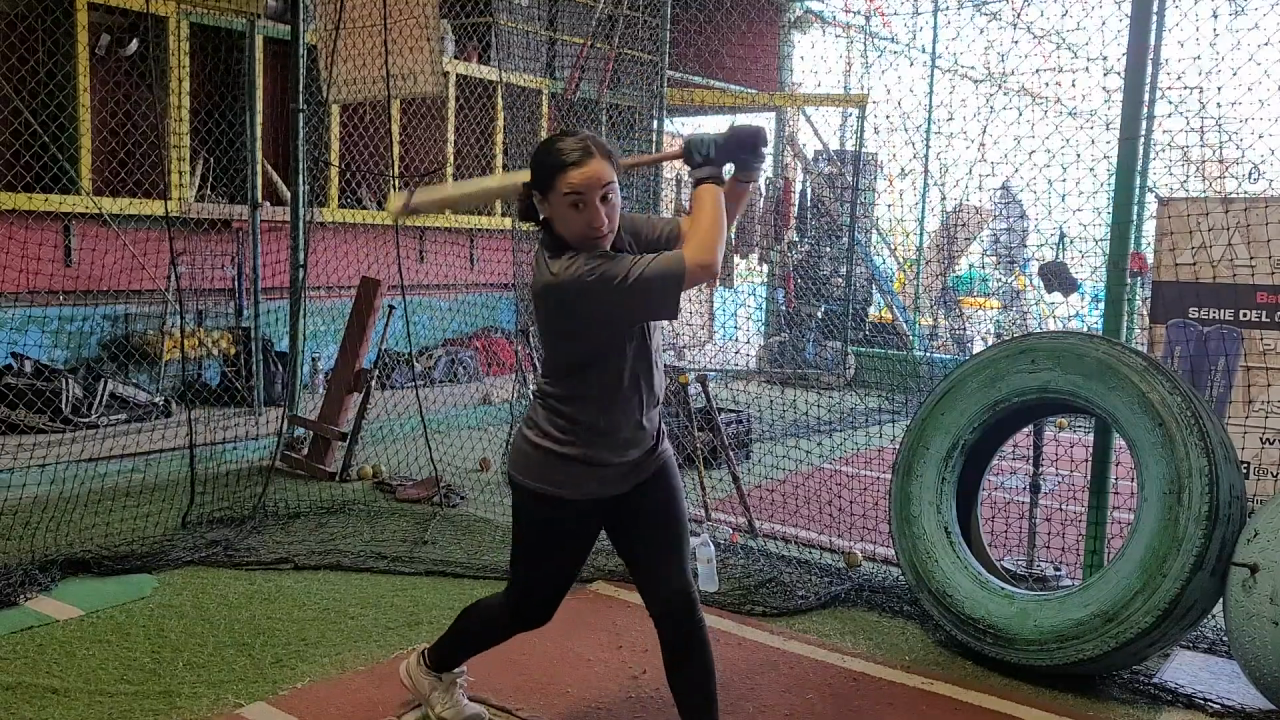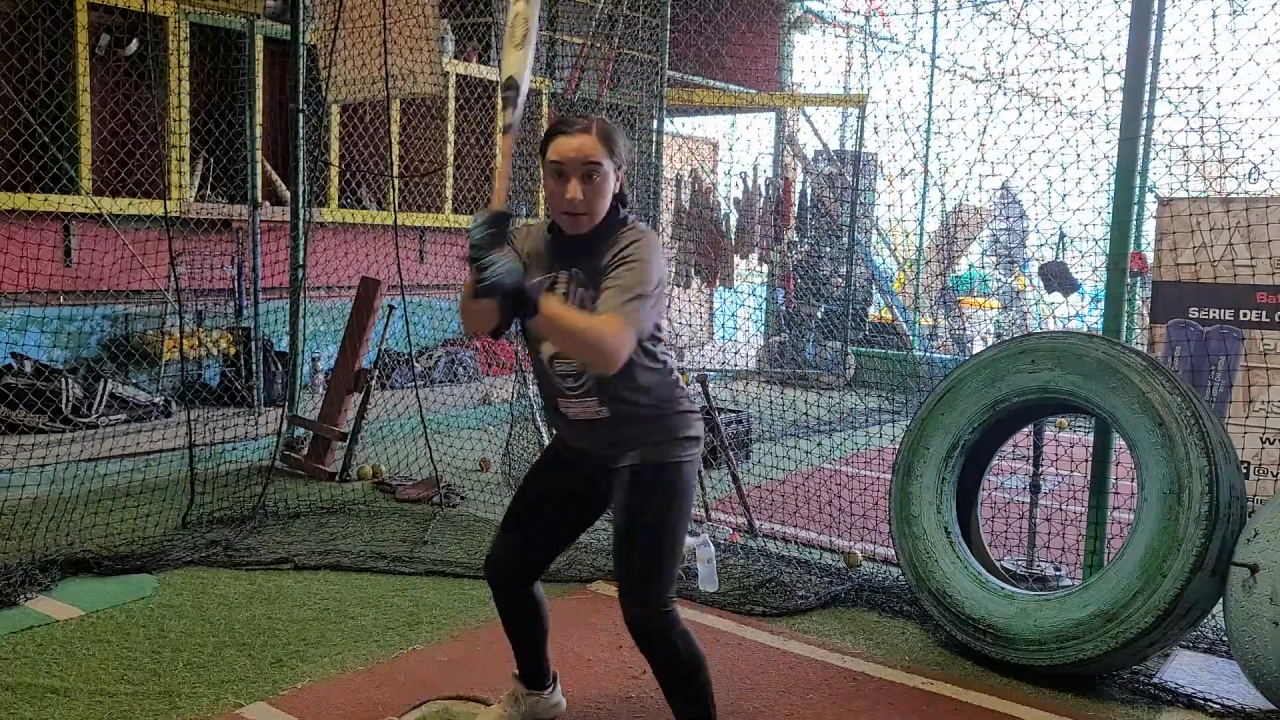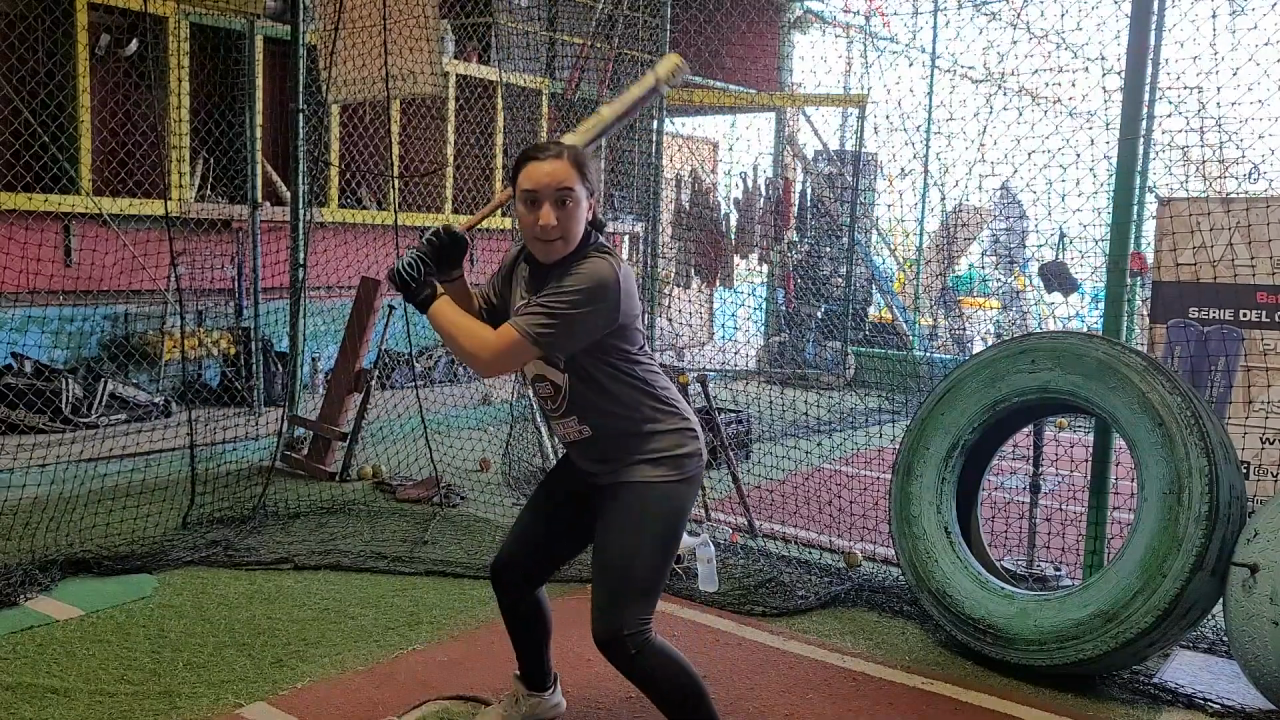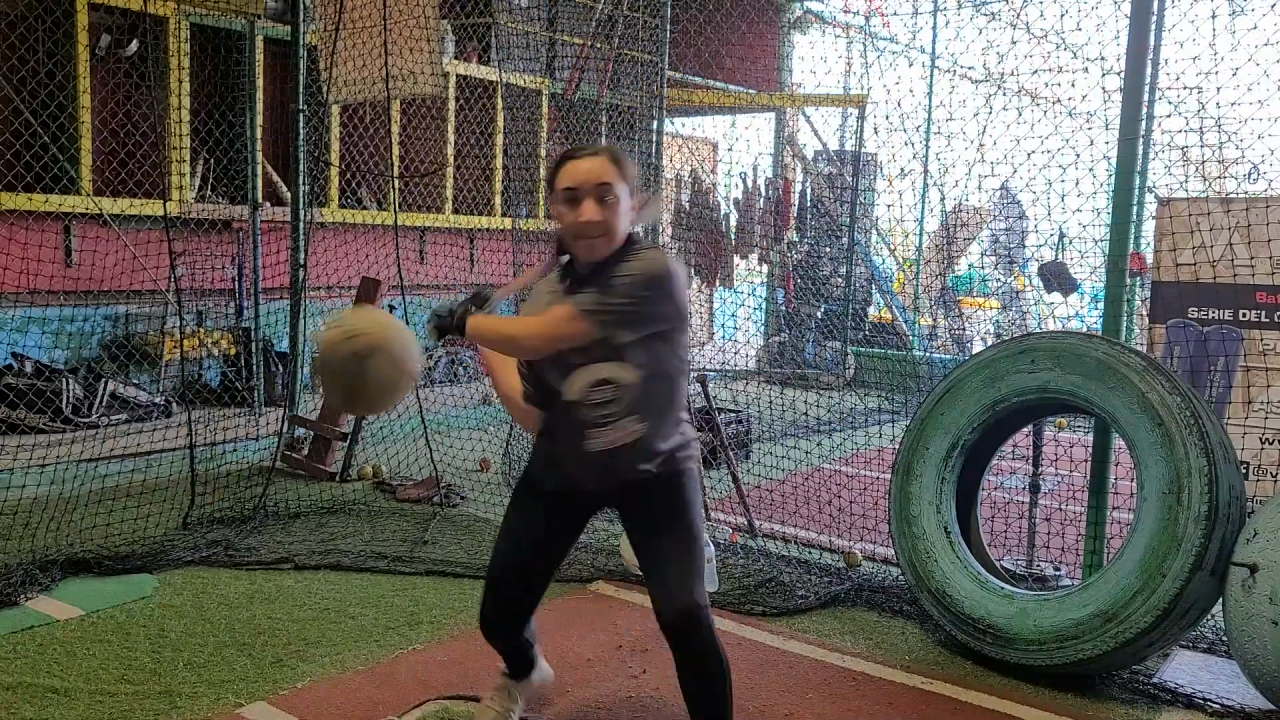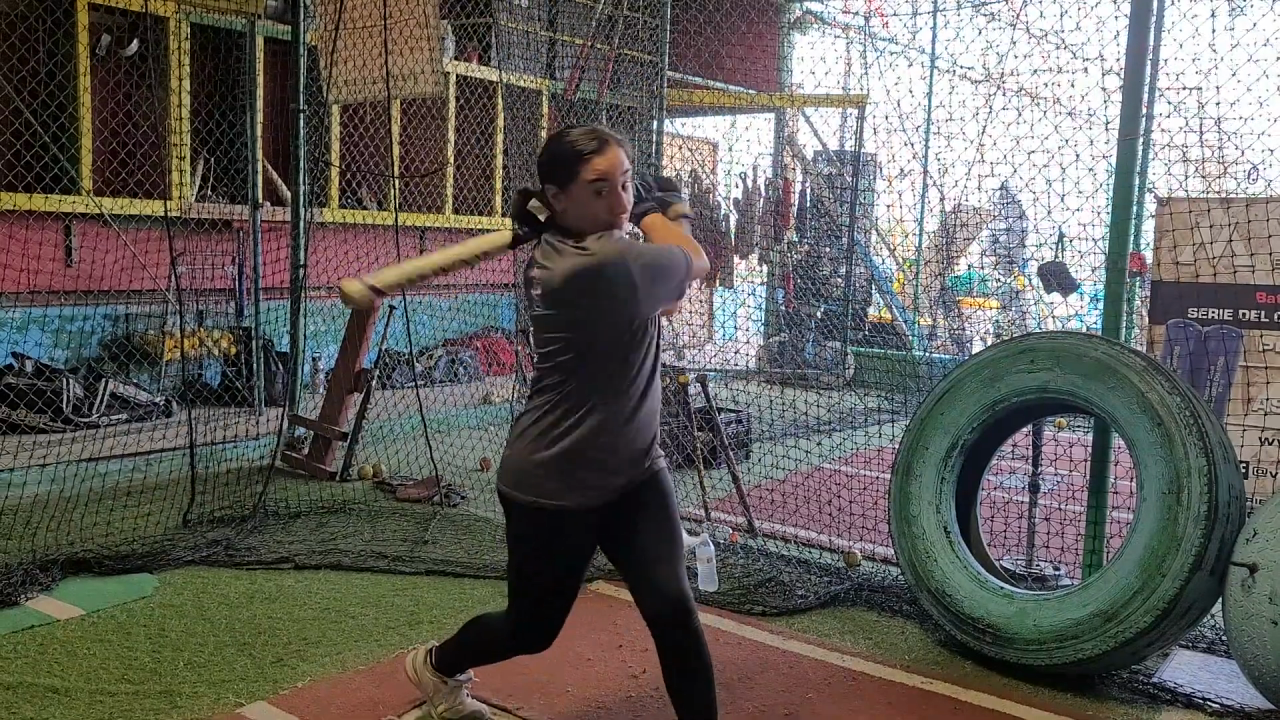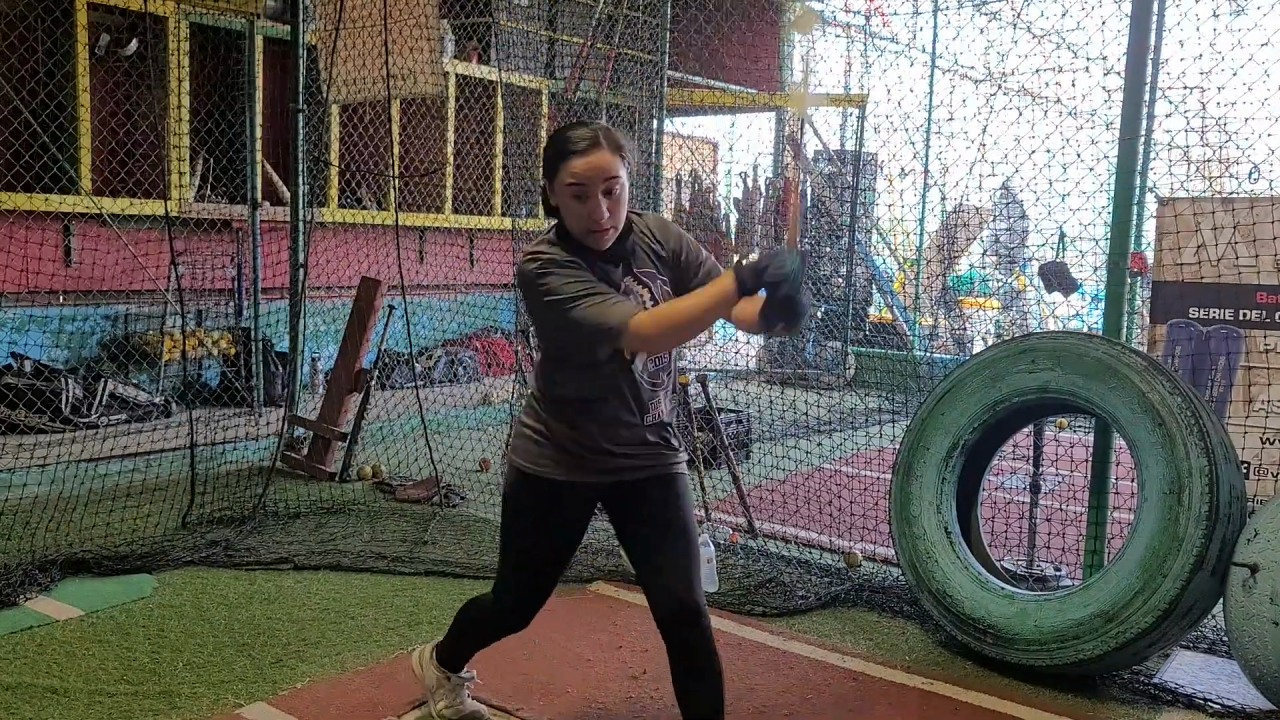
dt=0.5s
person 1, frame 1
left shoulder: (618, 231)
right shoulder: (564, 277)
left elbow: (700, 241)
right elbow: (701, 265)
left wrist: (742, 173)
right wrist: (709, 175)
left hip: (638, 455)
right hip: (561, 473)
left knee: (676, 603)
right knee: (529, 607)
right ankle: (431, 665)
person 1, frame 2
left shoulder: (635, 247)
right shoulder: (526, 243)
left elbow: (606, 353)
right elbow: (478, 325)
left wrist: (529, 295)
right wrist: (485, 266)
left hip: (655, 445)
right hip: (578, 446)
left knee: (646, 610)
right knee: (505, 570)
person 1, frame 3
left shoulder: (598, 277)
right shoulder: (522, 262)
left elbow: (489, 355)
right elbow: (482, 319)
left wrist: (424, 294)
right wrist: (449, 271)
left hip: (654, 462)
right hip: (590, 460)
left knee: (620, 634)
right knee: (511, 573)
person 1, frame 4
left shoulder: (654, 273)
right shoulder: (551, 284)
left elbow: (540, 335)
left wrist: (466, 321)
right wrist: (519, 396)
left hip: (657, 465)
right hip: (563, 468)
left knee: (685, 616)
right knee: (499, 609)
right ankle: (522, 674)
person 1, frame 5
left shoulder: (559, 247)
right shoulder: (600, 264)
left elbow: (664, 268)
right elbow: (692, 265)
left wrist: (657, 206)
right wrist: (655, 211)
left hip: (631, 465)
right hip: (552, 480)
left knee: (672, 608)
right knee: (533, 628)
right ankle: (434, 664)
person 1, frame 6
left shoulder: (654, 235)
right shoulder: (543, 267)
left elbow: (736, 303)
right elbow: (640, 333)
left wrist: (769, 302)
right wrist: (744, 278)
left hip: (649, 454)
right hip: (557, 462)
left knee: (682, 609)
right knee: (513, 603)
right ankle: (442, 661)
